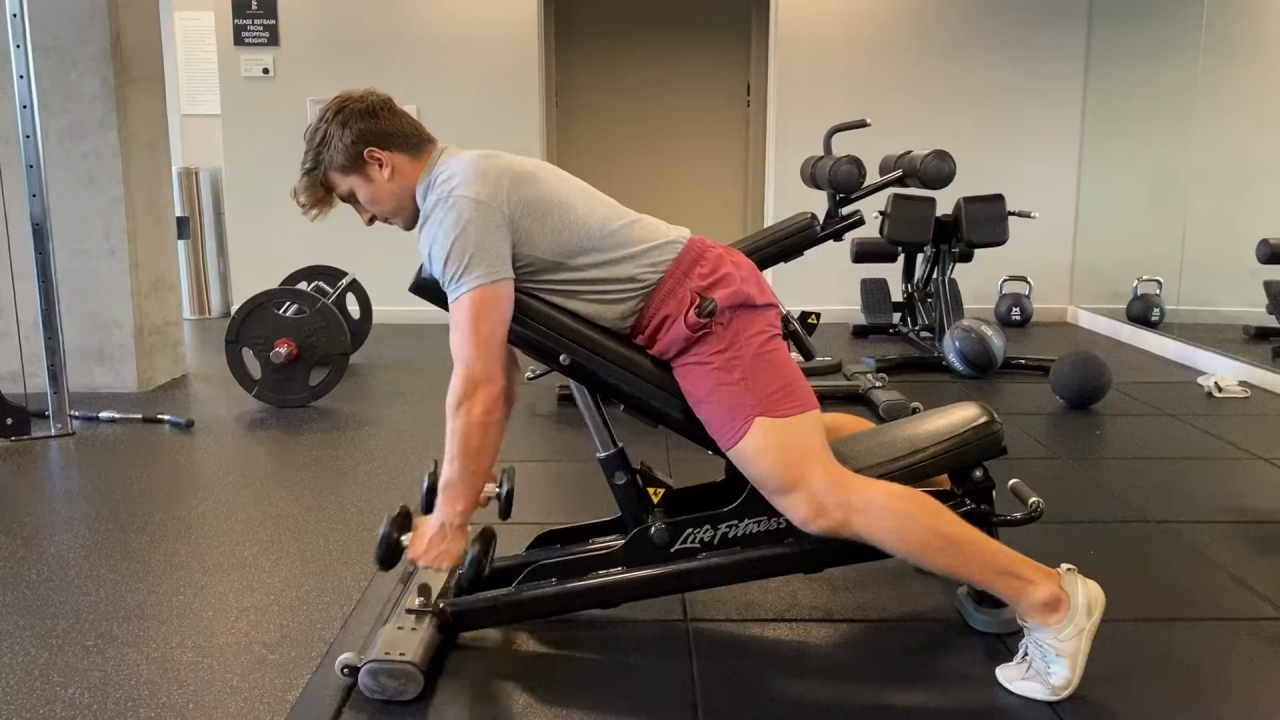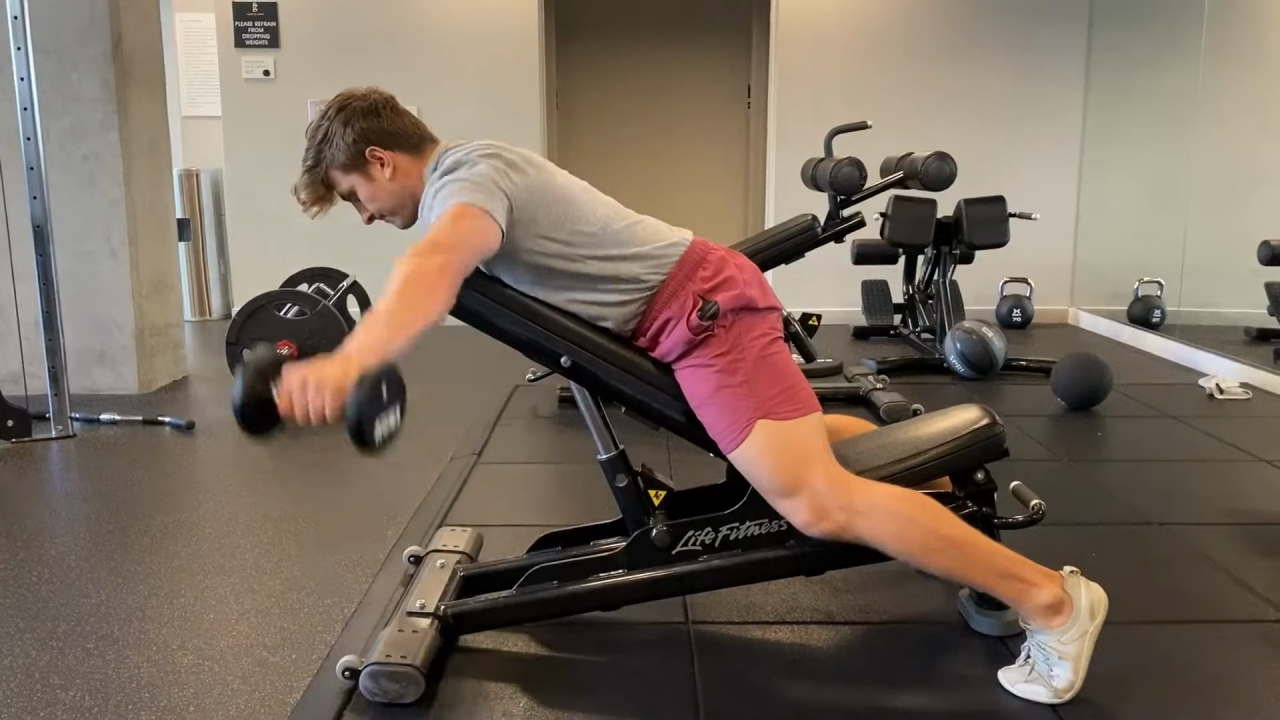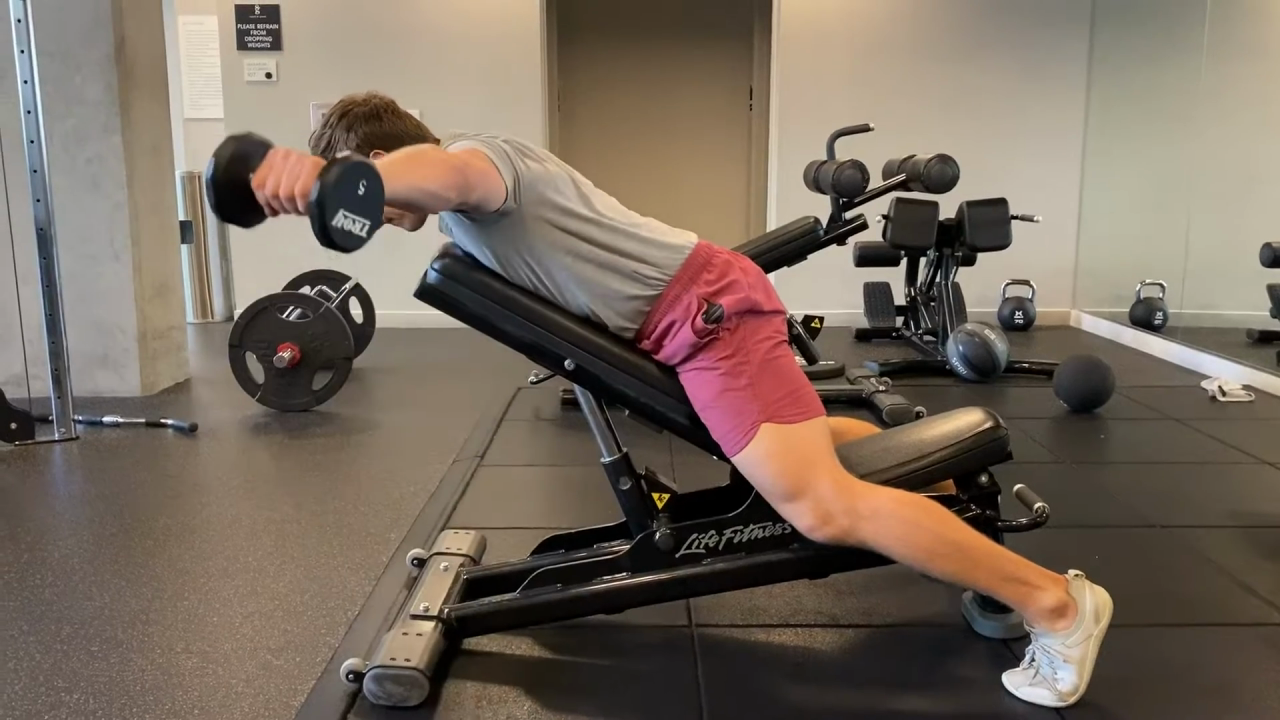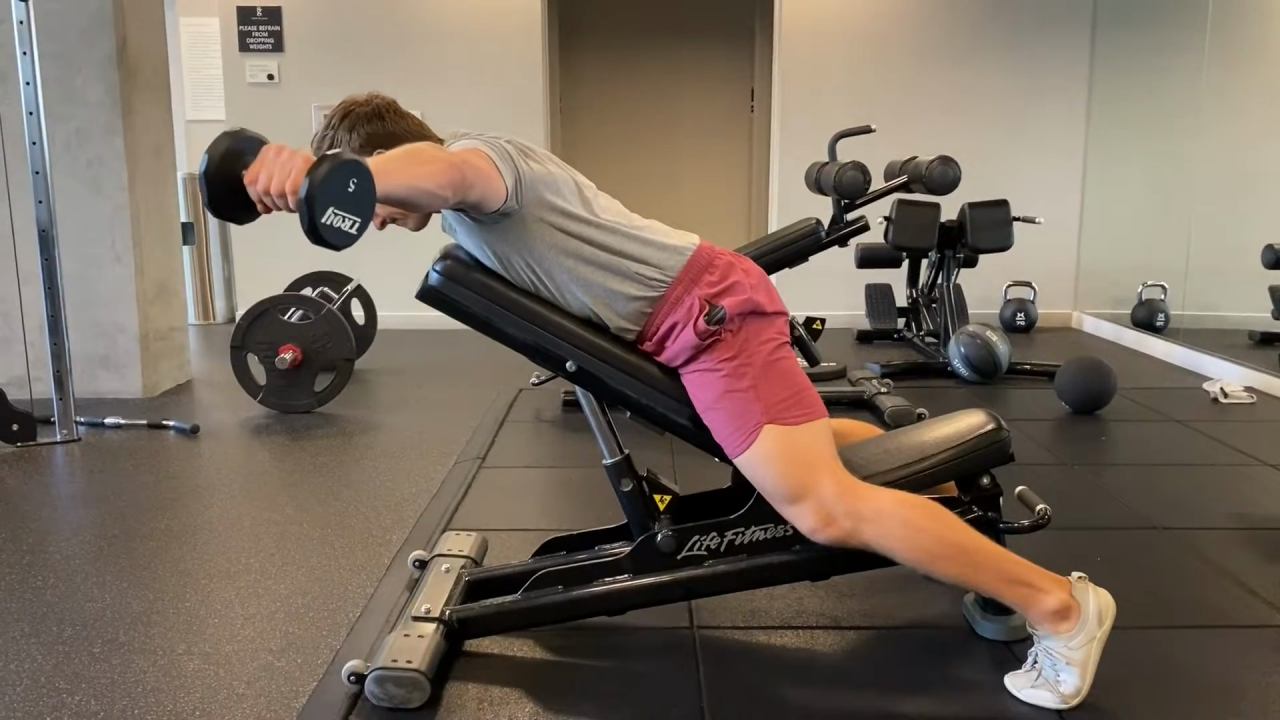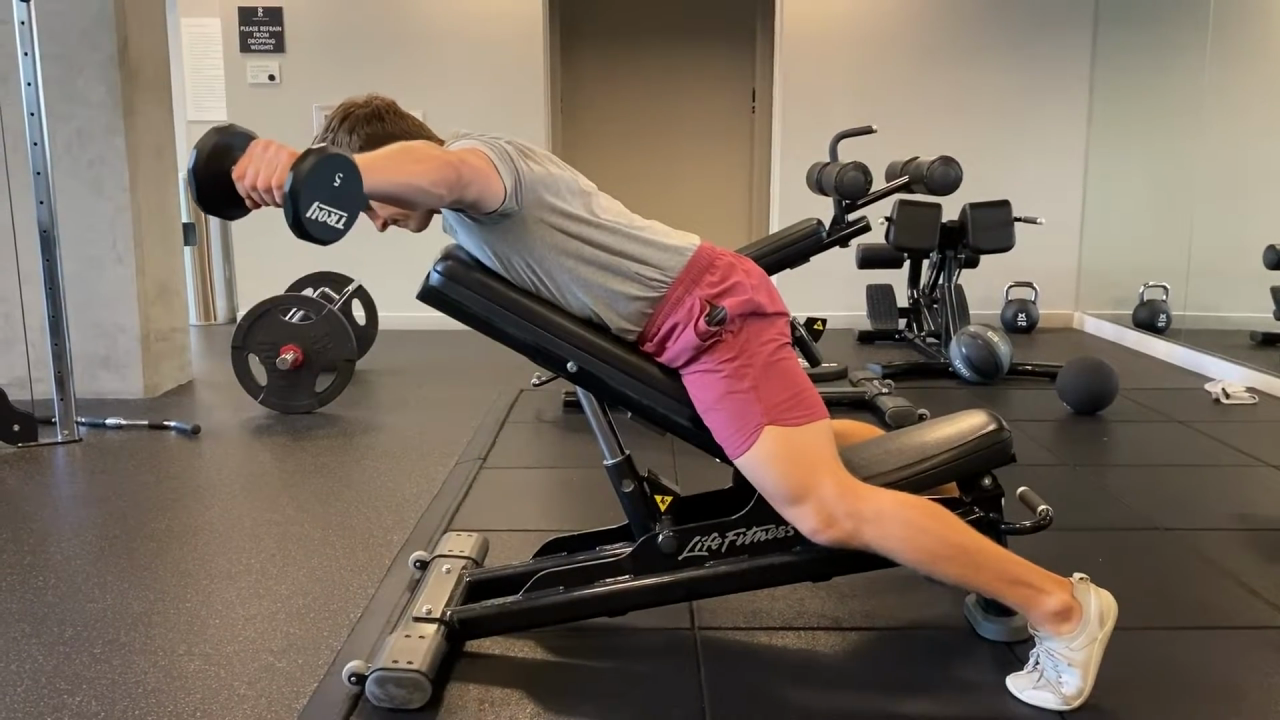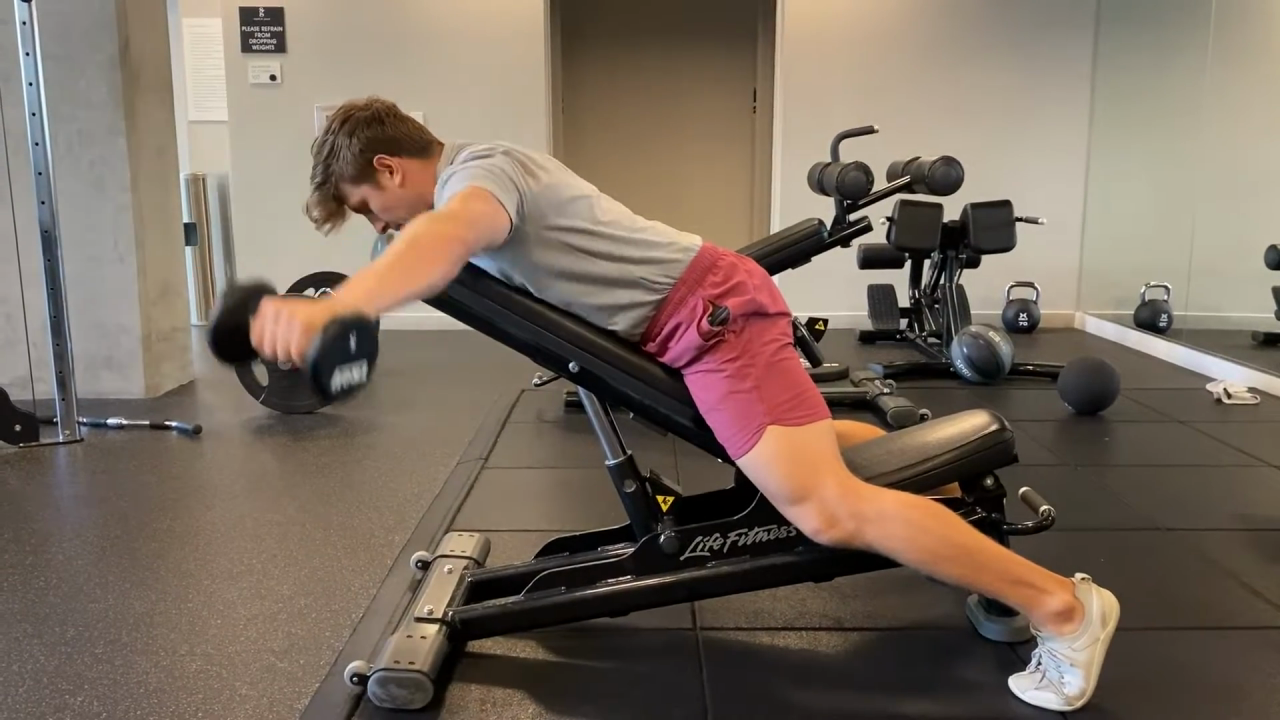
dt=0.4s
person 1, frame 1
left shoulder: (456, 208)
right shoulder: (472, 175)
left elbow: (479, 384)
right elbow: (501, 353)
left wrist: (453, 517)
right wrist: (476, 471)
left hip: (701, 308)
right hip: (698, 294)
left knee: (815, 500)
right knee: (800, 437)
left ankle: (1047, 596)
person 1, frame 2
left shoulder: (461, 178)
right shoulder: (468, 171)
left elbow: (435, 269)
right elbow: (450, 268)
left wrist: (347, 365)
left hip: (701, 308)
right hip: (695, 299)
left knee: (818, 504)
right knee: (801, 437)
left ankle: (1051, 598)
person 1, frame 3
left shoulder: (469, 154)
right shoulder: (468, 173)
left elbow: (434, 174)
left wrist: (326, 179)
left hip: (704, 309)
right hip: (695, 305)
left knee: (821, 507)
right knee: (804, 438)
left ankle: (1054, 601)
person 1, frame 4
left shoulder: (474, 153)
right shoulder: (471, 179)
left elbow: (435, 171)
left hip: (707, 311)
right hip: (696, 307)
left knee: (824, 509)
right knee: (808, 441)
left ankle: (1057, 603)
person 1, frame 5
left shoulder: (475, 154)
right shoulder: (473, 172)
left elbow: (433, 170)
left hip: (707, 311)
right hip: (695, 310)
left knee: (825, 510)
right knee: (807, 443)
left ankle: (1060, 605)
person 1, frame 6
left shoulder: (473, 174)
right shoulder: (476, 177)
left elbow: (441, 237)
left wrist: (327, 308)
left hip: (710, 313)
right hip: (700, 308)
left knee: (826, 510)
right knee: (808, 442)
left ankle: (1061, 605)
